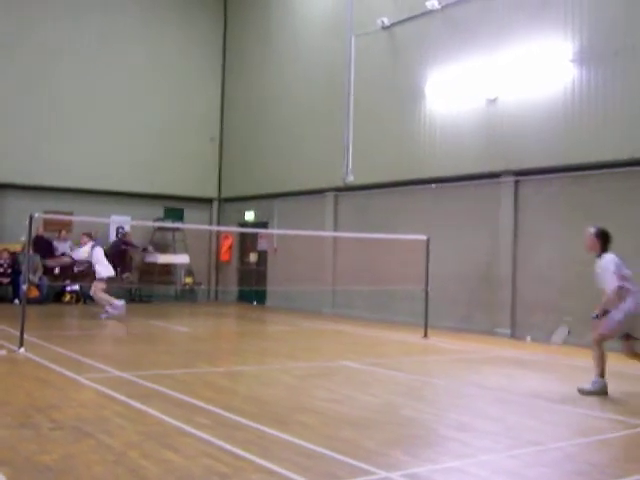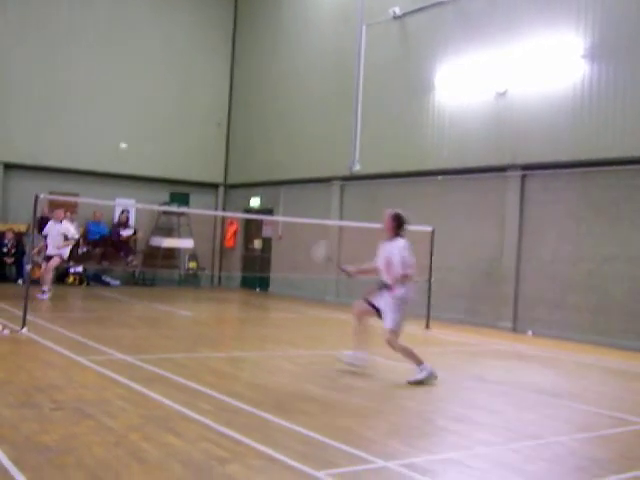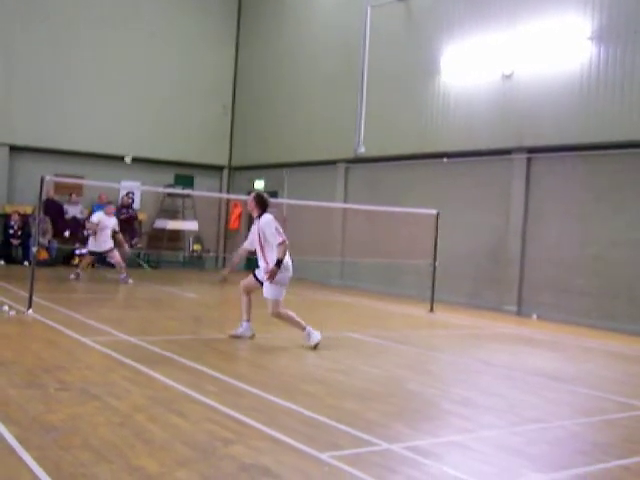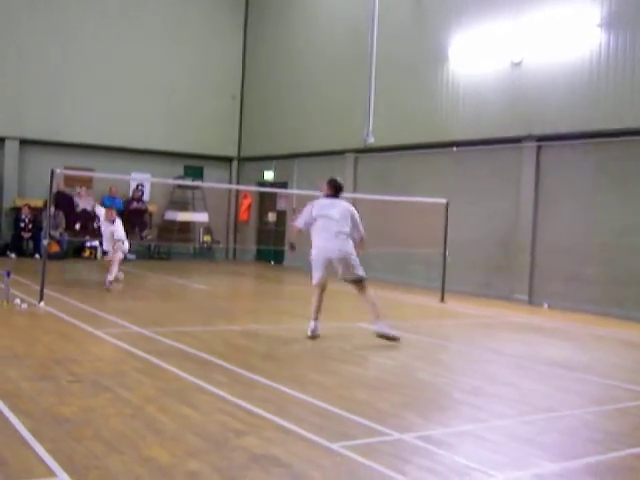
dt=0.7s
person 1, frame 1
left shoulder: (606, 262)
right shoulder: (603, 261)
left elbow: (615, 291)
left wrist: (602, 311)
right wrist: (601, 309)
right hip: (623, 306)
left knee: (596, 339)
left ankle: (599, 383)
person 1, frame 2
left shoulder: (399, 246)
right shoulder: (386, 245)
left elbow: (406, 275)
right elbow: (378, 266)
left wrist: (383, 286)
right wrist: (357, 270)
left hip: (397, 297)
right hip: (386, 296)
left knee: (391, 340)
right knee: (358, 309)
left ankle: (425, 370)
right ankle: (358, 354)
person 1, frame 3
left shoulder: (266, 221)
right shoulder: (257, 225)
left elbow: (283, 243)
right elbow: (245, 249)
left wrist: (277, 266)
right wrist: (230, 267)
left hip: (277, 269)
right hip: (267, 268)
left knee: (275, 311)
right knee: (244, 286)
left ankle: (310, 332)
right ankle: (246, 328)
person 1, frame 4
left shoulder: (314, 205)
right shoulder: (348, 208)
left elbow: (297, 227)
right elbow: (361, 237)
left wrist: (292, 243)
right wrist: (354, 252)
left hip: (320, 251)
right hip: (343, 250)
left knee: (319, 288)
right knee: (363, 289)
left ankle: (313, 326)
right ankle: (379, 326)
